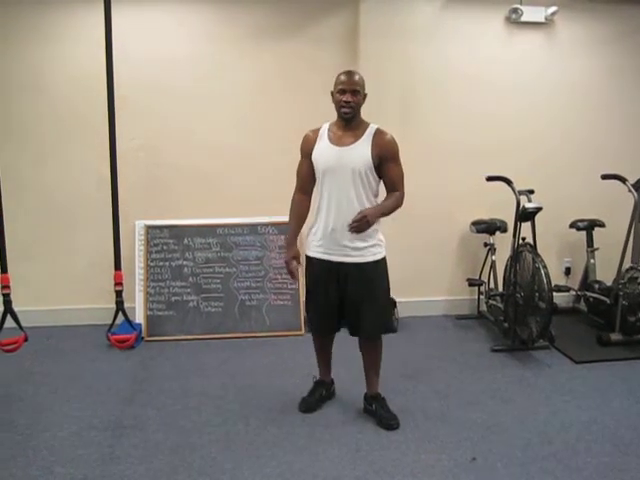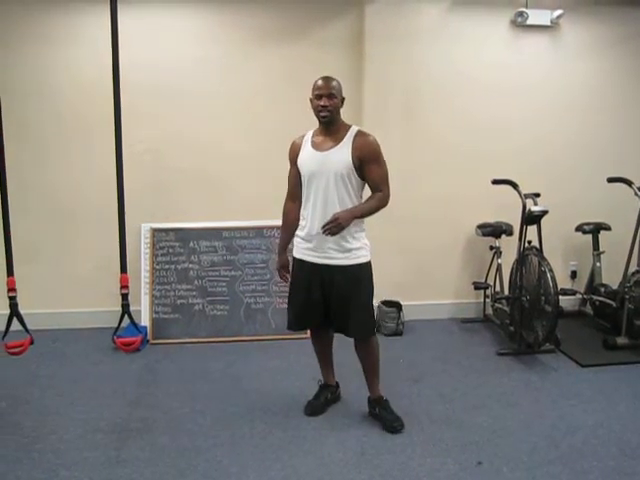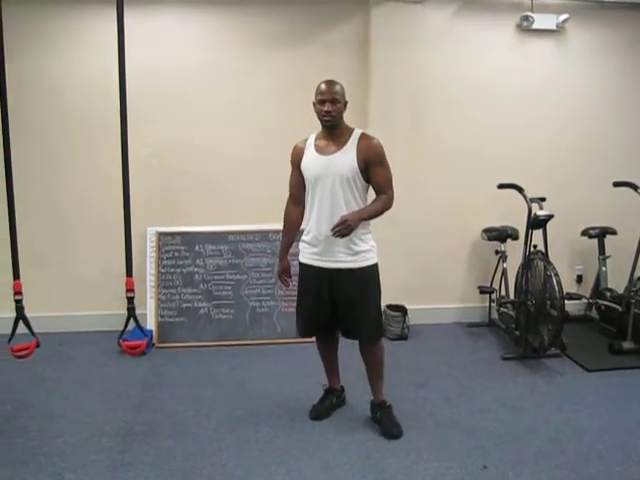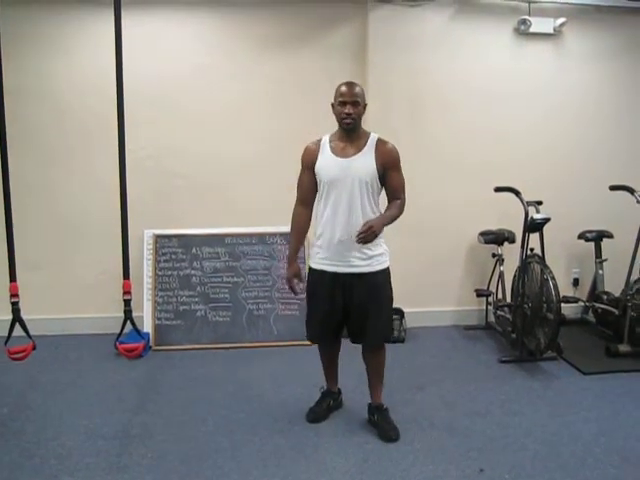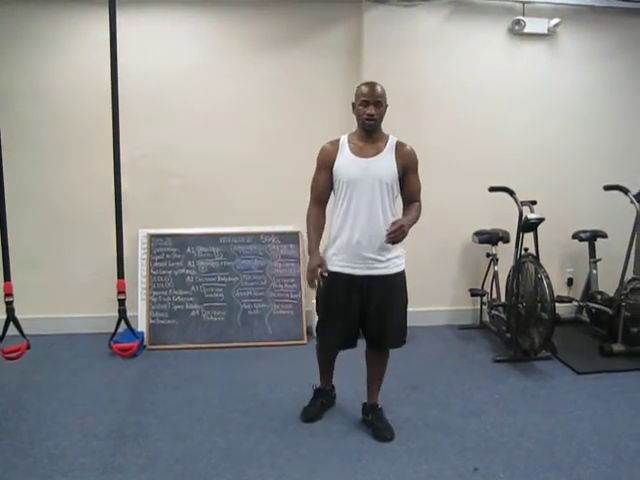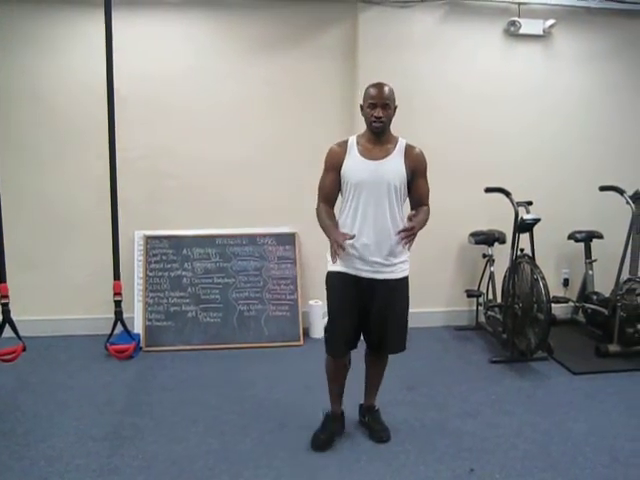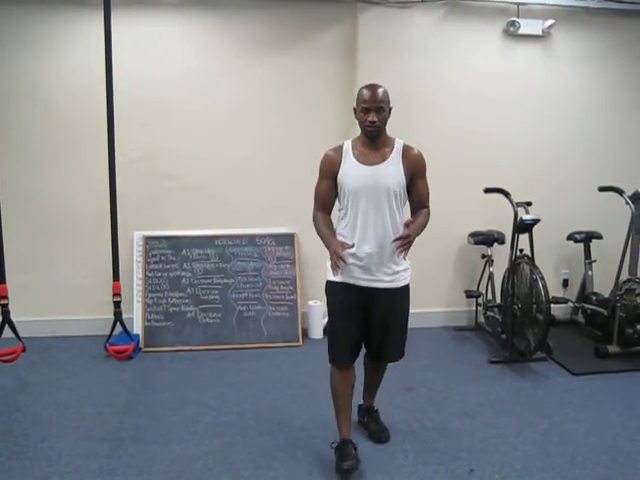
dt=0.4s
person 1, frame 1
left shoulder: (382, 141)
right shoulder: (313, 140)
left elbow: (397, 192)
right elbow: (302, 193)
left wrist: (376, 211)
right wrist: (291, 243)
left hip: (366, 254)
right hip: (321, 252)
left knee: (370, 327)
right knee: (320, 323)
left ankle: (373, 395)
right ankle: (324, 382)
person 1, frame 2
left shoulder: (363, 143)
right shoulder: (298, 146)
left elbow: (382, 194)
right elbow: (293, 200)
left wrist: (350, 214)
right wrist: (283, 249)
left hip: (350, 256)
right hip: (307, 254)
left knee: (362, 330)
right knee: (316, 324)
left ankle: (376, 399)
right ankle: (329, 386)
person 1, frame 3
left shoulder: (368, 146)
right shoulder: (301, 150)
left elbow: (386, 196)
right elbow: (295, 204)
left wrist: (358, 216)
right wrist: (284, 253)
left hip: (357, 259)
right hip: (314, 259)
left knee: (368, 333)
right knee: (322, 328)
left ankle: (380, 402)
right ankle: (334, 389)
person 1, frame 4
left shoulder: (384, 151)
right shoulder: (314, 151)
left elbow: (398, 200)
right elbow: (303, 206)
left wrist: (381, 221)
right wrist: (292, 257)
left hip: (370, 264)
right hip: (324, 263)
left knee: (374, 337)
right knee: (325, 333)
left ankle: (377, 406)
right ankle: (331, 392)
person 1, frame 5
left shoulder: (403, 154)
right shoulder: (331, 151)
left elbow: (414, 201)
right elbow: (317, 205)
left wrist: (407, 222)
right wrist: (314, 252)
left hip: (386, 266)
right hip: (340, 265)
left knee: (381, 340)
right knee: (330, 337)
left ankle: (372, 406)
right ankle: (325, 390)
person 1, frame 6
left shoulder: (412, 156)
right shoulder: (339, 152)
left elbow: (422, 204)
right elbow: (324, 203)
left wrist: (416, 223)
right wrist: (332, 233)
left hip: (390, 269)
right hip: (346, 266)
left knee: (381, 345)
right knee: (338, 344)
left ankle: (369, 408)
right ankle: (335, 413)
person 1, frame 7
left shoulder: (411, 158)
right shoulder: (335, 158)
left elbow: (422, 207)
right elbow: (321, 210)
left wrist: (413, 229)
right wrist: (331, 243)
left hip: (391, 275)
right hip: (345, 275)
left knee: (381, 352)
right knee: (342, 356)
left ankle: (369, 408)
right ankle: (345, 441)
